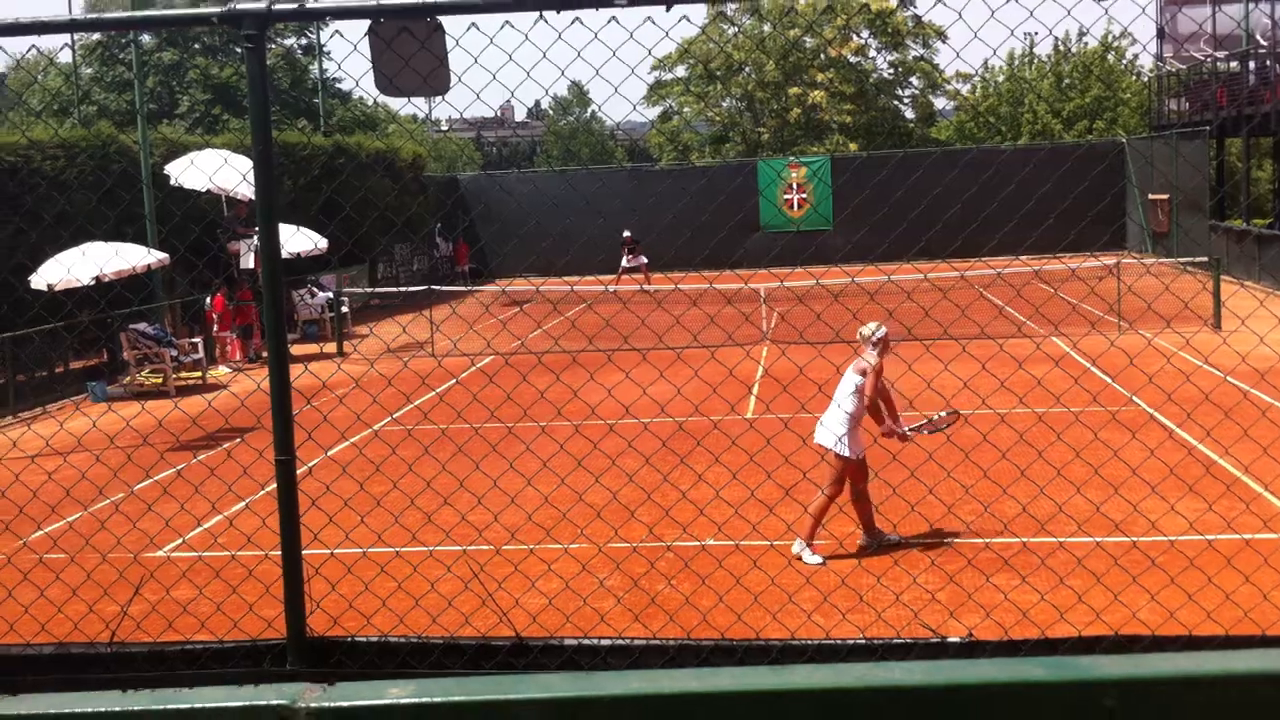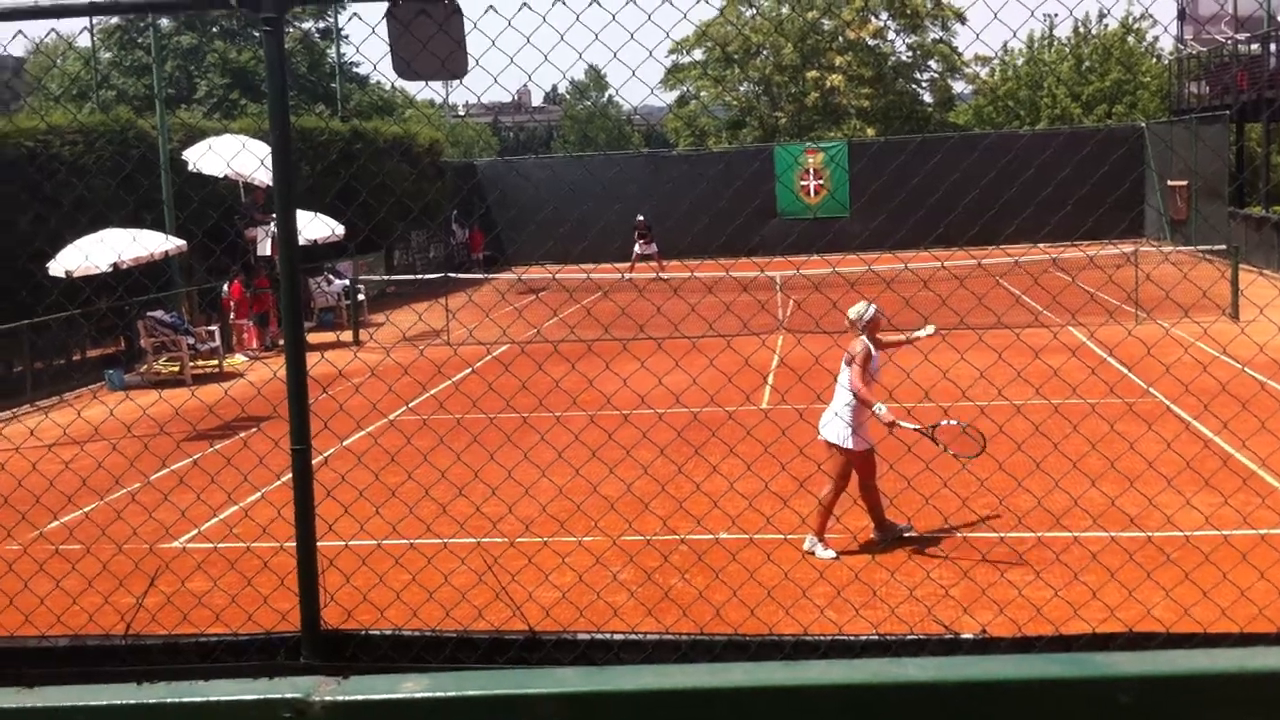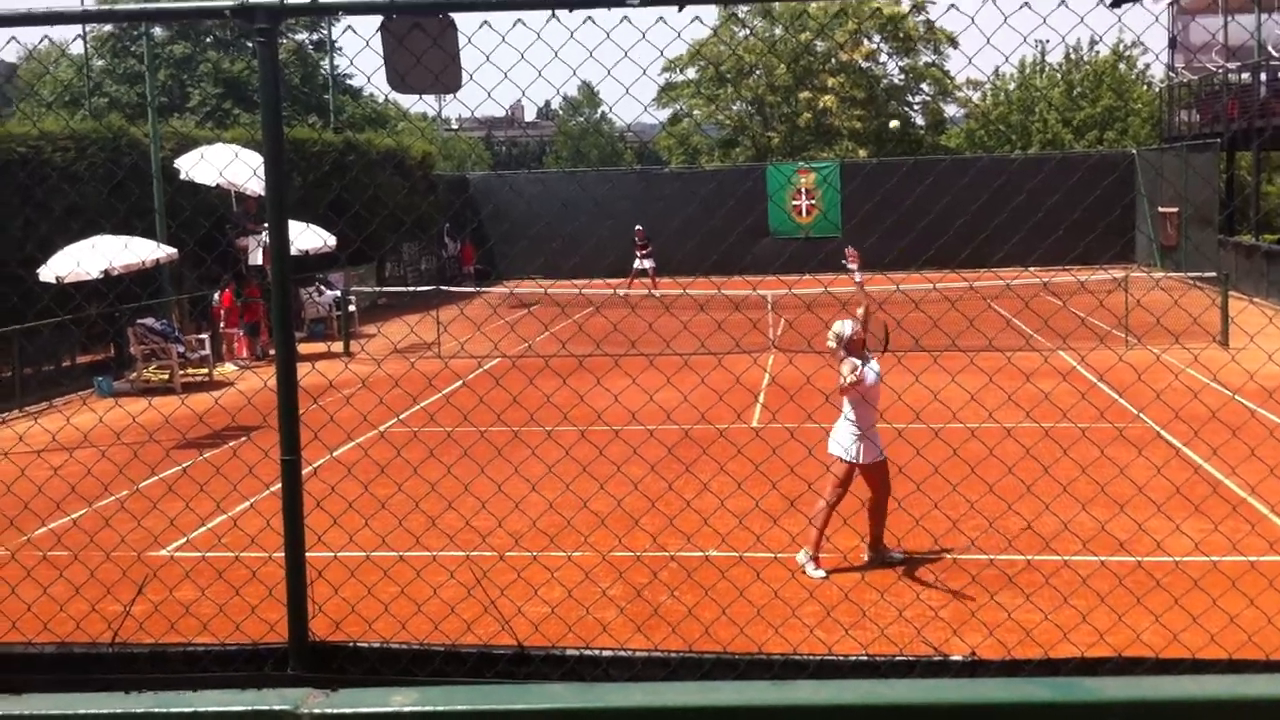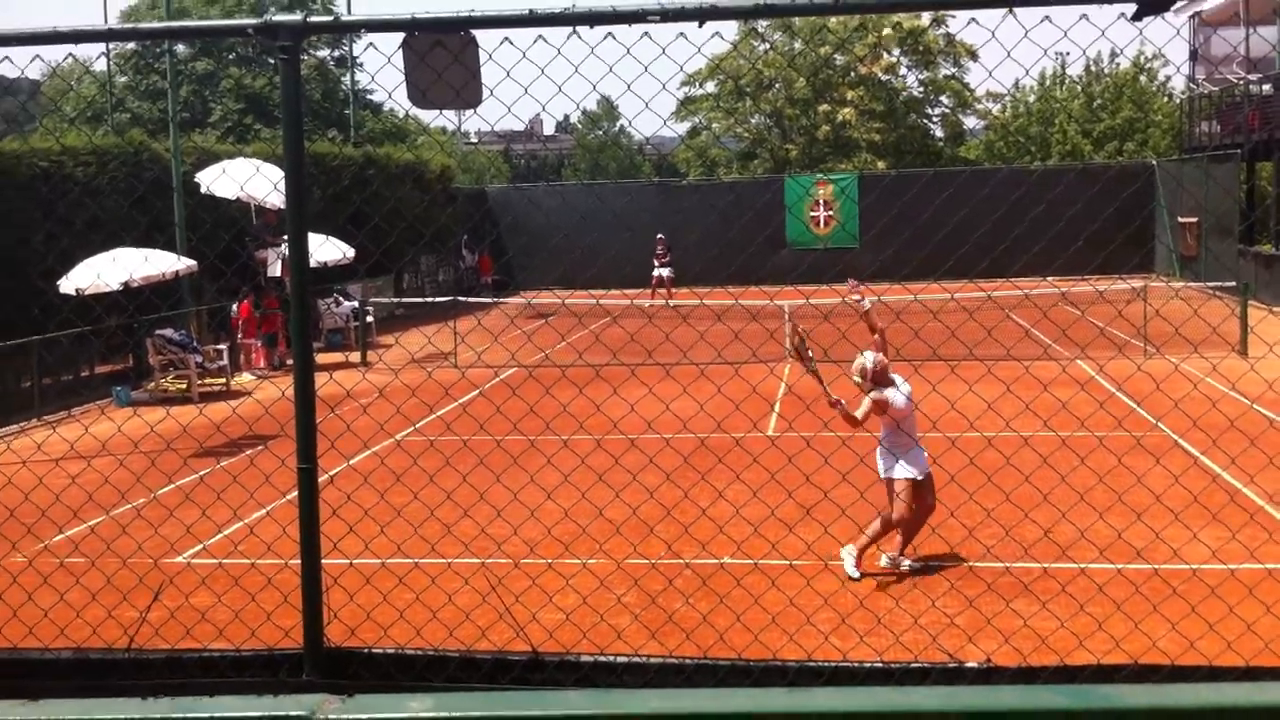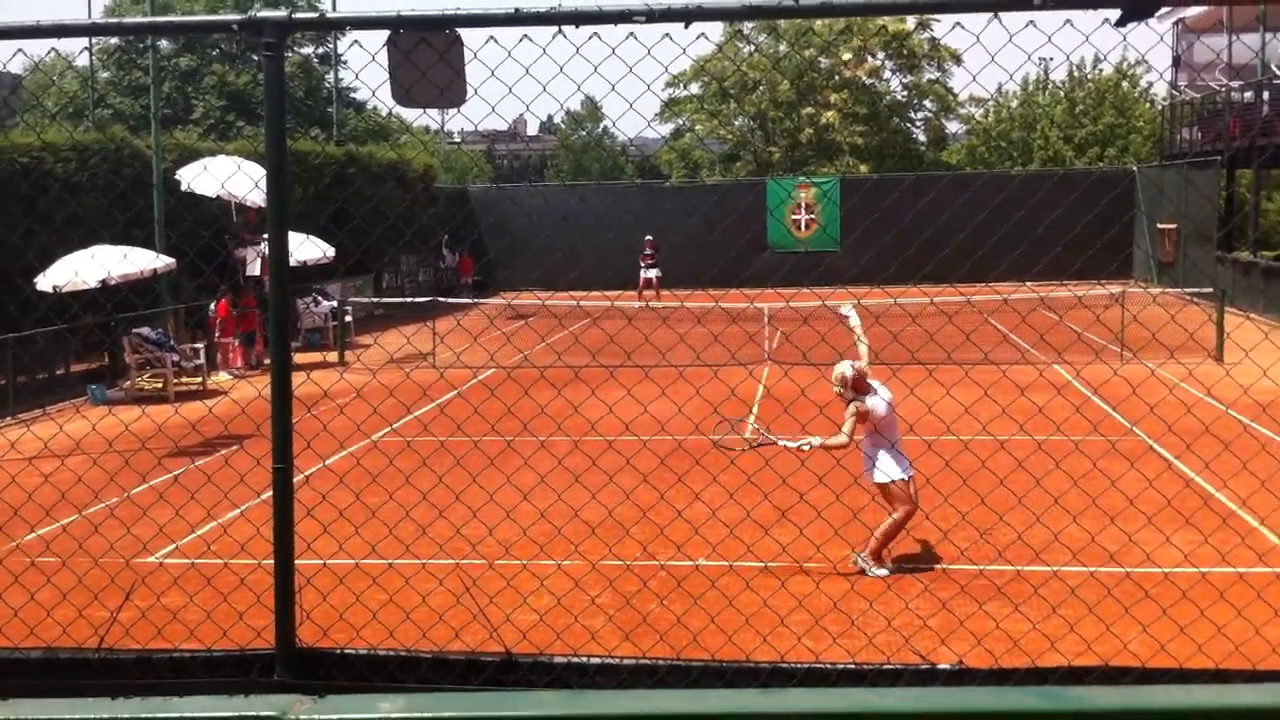
dt=0.3s
person 1, frame 1
left shoulder: (870, 362)
right shoulder: (873, 362)
left elbow: (884, 395)
right elbow: (869, 401)
left wrist: (896, 424)
right wrist: (885, 426)
left hip: (846, 431)
right hip: (838, 431)
left knee: (860, 483)
right knee: (833, 488)
left ankle: (871, 534)
right ankle: (803, 543)
person 1, frame 2
left shoulder: (872, 343)
right shoulder: (860, 347)
left elbow: (898, 340)
right elbow: (857, 385)
left wrist: (919, 334)
right wrist: (879, 409)
left hip: (856, 423)
right hip: (843, 424)
left knee: (868, 477)
right knee: (839, 482)
left ankle: (882, 526)
right ankle: (815, 539)
person 1, frame 3
left shoulder: (862, 353)
right shoulder: (851, 365)
left elbow: (863, 308)
right elbow: (843, 389)
left wrist: (857, 274)
right wrist: (849, 381)
left hip: (868, 437)
right hip: (850, 439)
left knee: (881, 492)
right knee: (834, 495)
left ankle: (876, 549)
right ankle: (809, 554)
person 1, frame 4
left shoulder: (888, 375)
right shoulder: (877, 397)
left elbow: (878, 331)
right elbow: (856, 421)
left wrist: (863, 304)
right wrist: (842, 409)
left hip: (912, 452)
right hip: (895, 457)
left knee: (926, 506)
right knee: (899, 514)
left ankle: (896, 555)
right ankle: (854, 551)
person 1, frame 5
left shoulder: (864, 382)
right shoulder: (858, 407)
right elbow: (844, 439)
right wrist: (817, 442)
left hip: (892, 455)
right hip: (883, 459)
left knee: (905, 507)
right knee: (907, 509)
left ankle: (873, 555)
right ankle: (868, 556)
